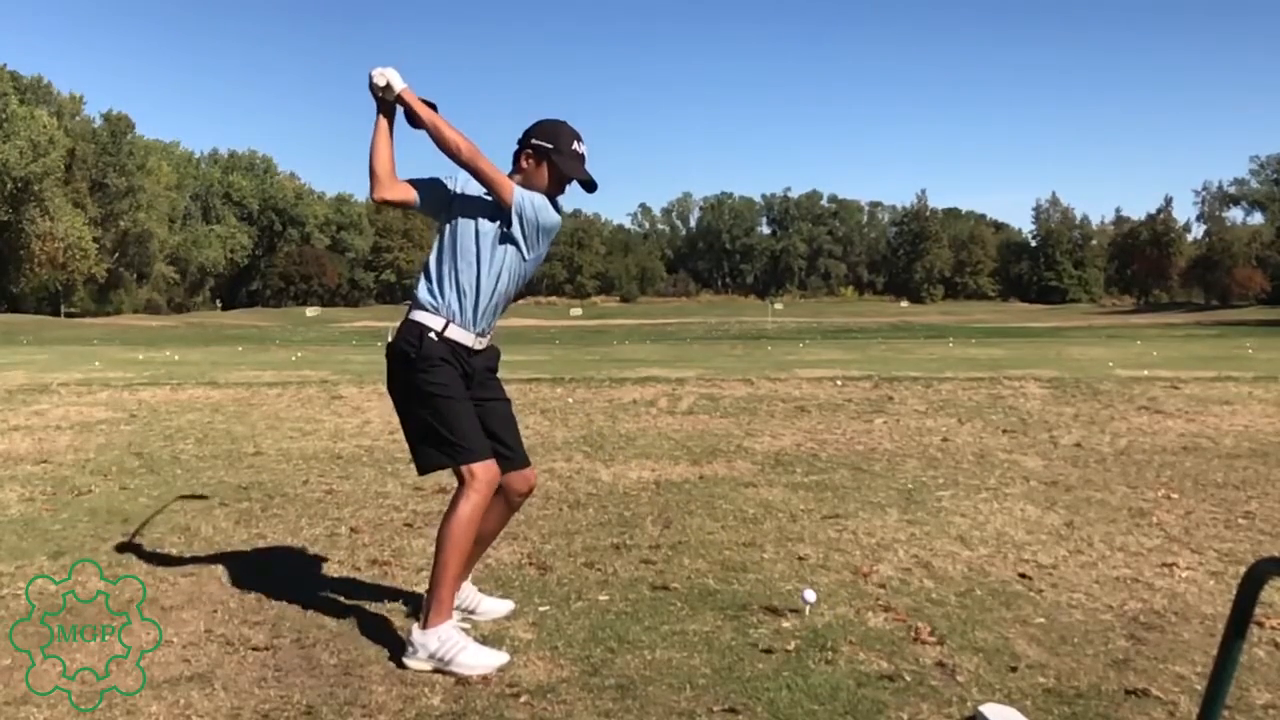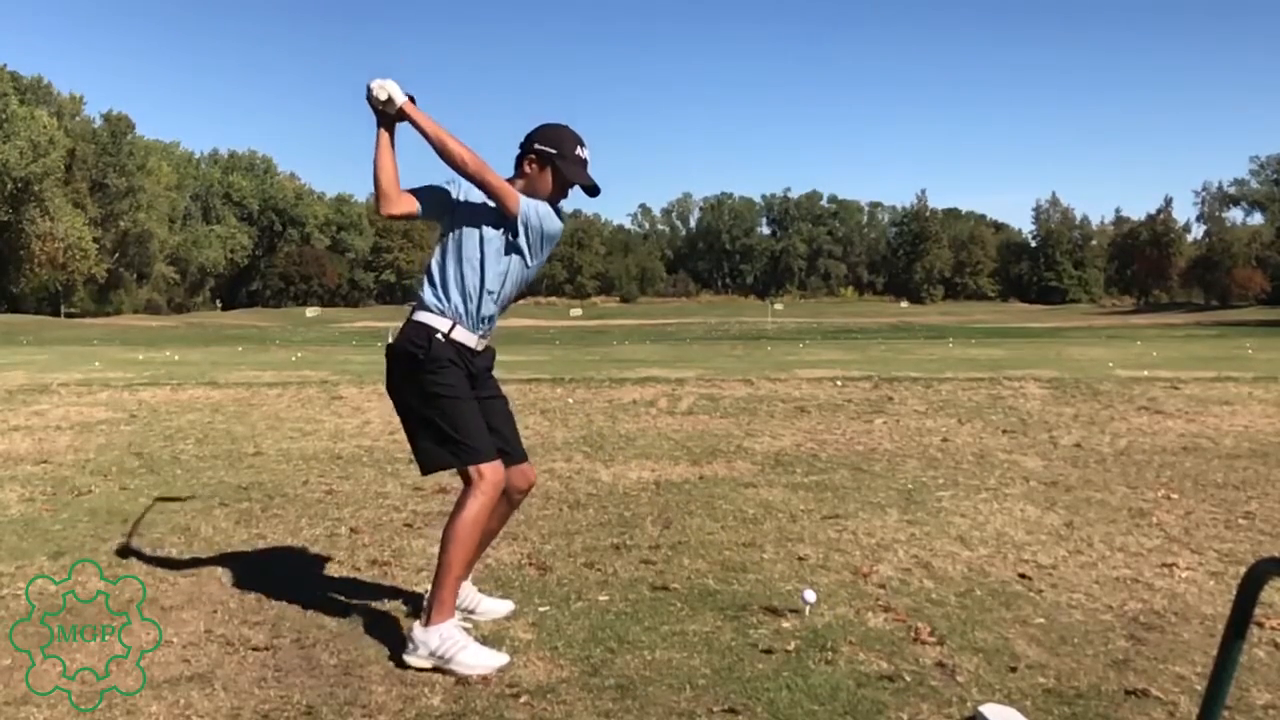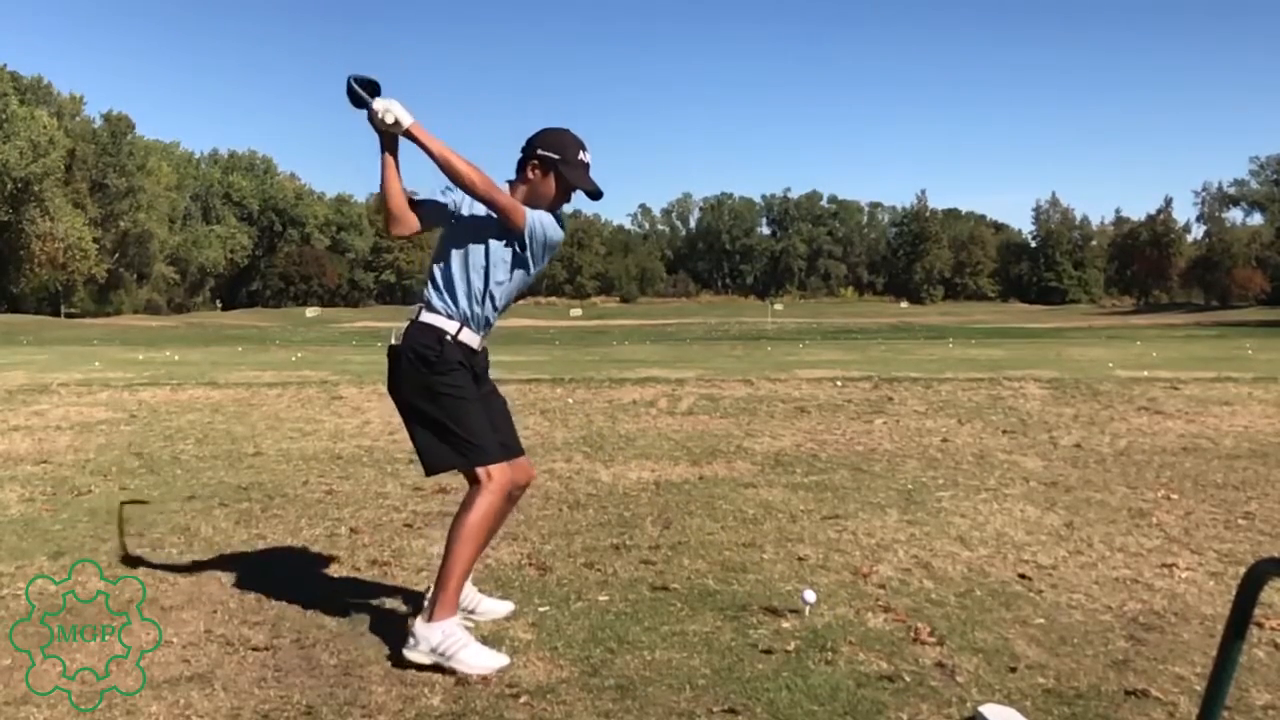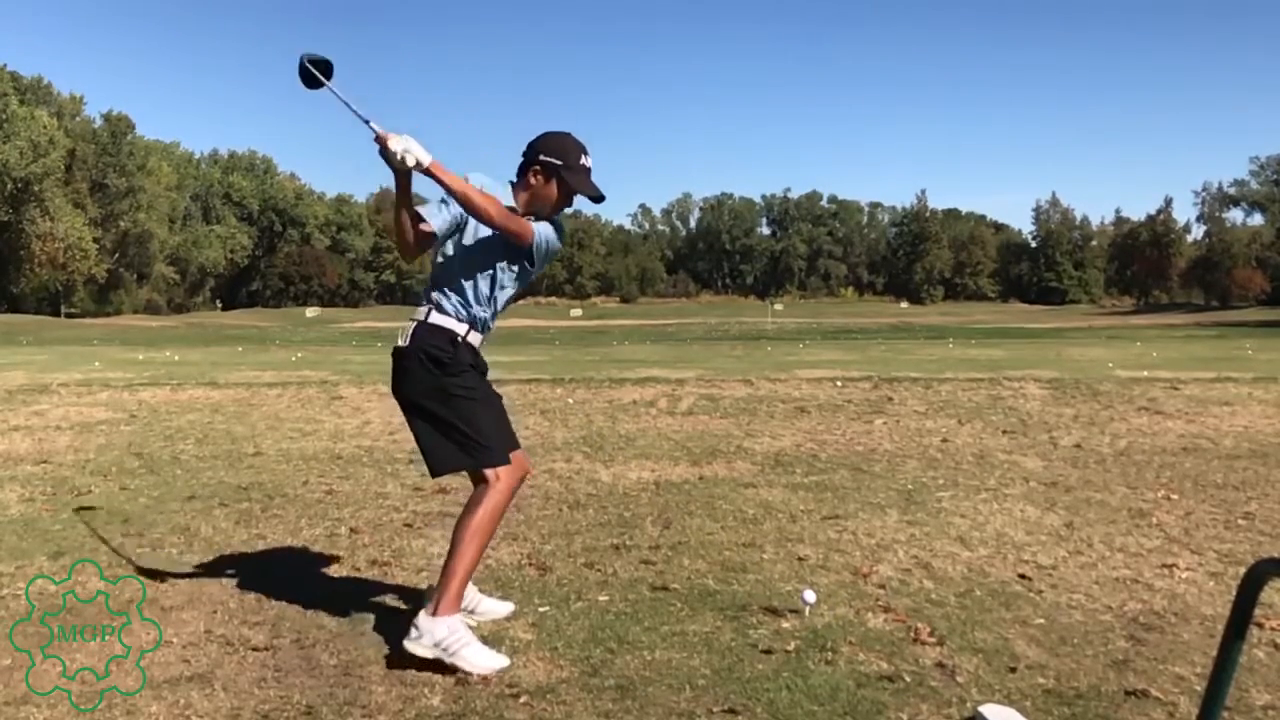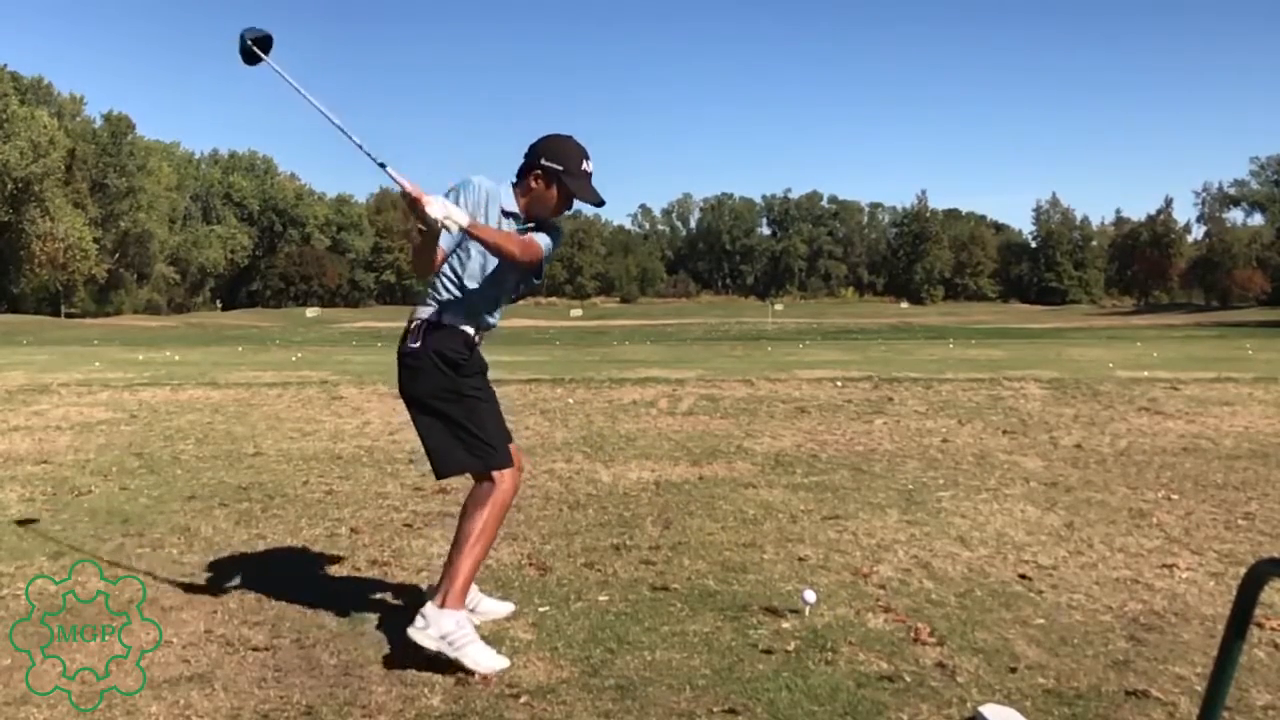
dt=0.2s
person 1, frame 1
left shoulder: (546, 219)
right shoulder: (461, 191)
left elbow: (469, 156)
right elbow: (385, 191)
left wrist: (407, 96)
right wrist: (384, 111)
left hip: (475, 356)
right hip: (426, 348)
left knee: (518, 481)
right knee: (481, 476)
left ankle: (453, 588)
right ankle: (433, 631)
person 1, frame 2
left shoulder: (548, 226)
right shoulder: (464, 194)
left elbow: (475, 169)
right elbow: (390, 204)
left wrist: (409, 109)
right wrist: (386, 126)
left hip: (471, 356)
right hip: (428, 350)
left knee: (518, 479)
right knee: (486, 476)
left ankle: (453, 587)
right ankle: (434, 629)
person 1, frame 3
left shoulder: (549, 232)
right shoulder: (465, 193)
left elbow: (488, 195)
right elbow: (401, 225)
left wrist: (414, 130)
right wrist: (390, 147)
left hip: (466, 355)
right hip: (430, 350)
left knee: (517, 474)
right knee: (492, 476)
left ankle: (454, 588)
right ankle: (436, 625)
person 1, frame 4
left shoulder: (548, 234)
right shoulder: (473, 188)
left elbow: (503, 224)
right elbow: (411, 248)
left wrist: (430, 166)
right wrist: (404, 183)
left hip: (461, 354)
right hip: (433, 348)
left knee: (515, 466)
right knee: (496, 478)
left ankle: (455, 589)
right ankle: (438, 622)
person 1, frame 5
left shoulder: (546, 233)
right shoulder: (477, 191)
left elbow: (520, 254)
right elbow: (422, 265)
left wrist: (467, 226)
right wrist: (428, 224)
left hip: (458, 350)
right hip: (437, 345)
left knee: (507, 463)
right knee: (499, 478)
left ankle: (455, 588)
right ankle: (442, 615)
